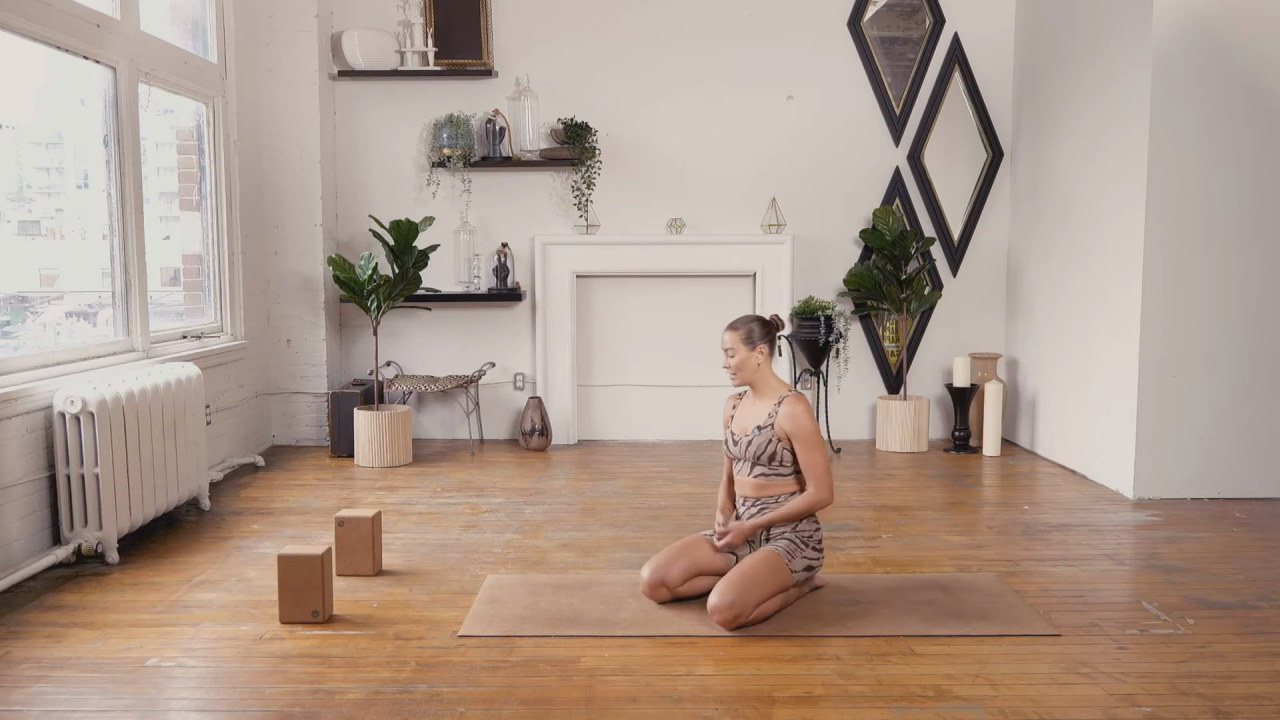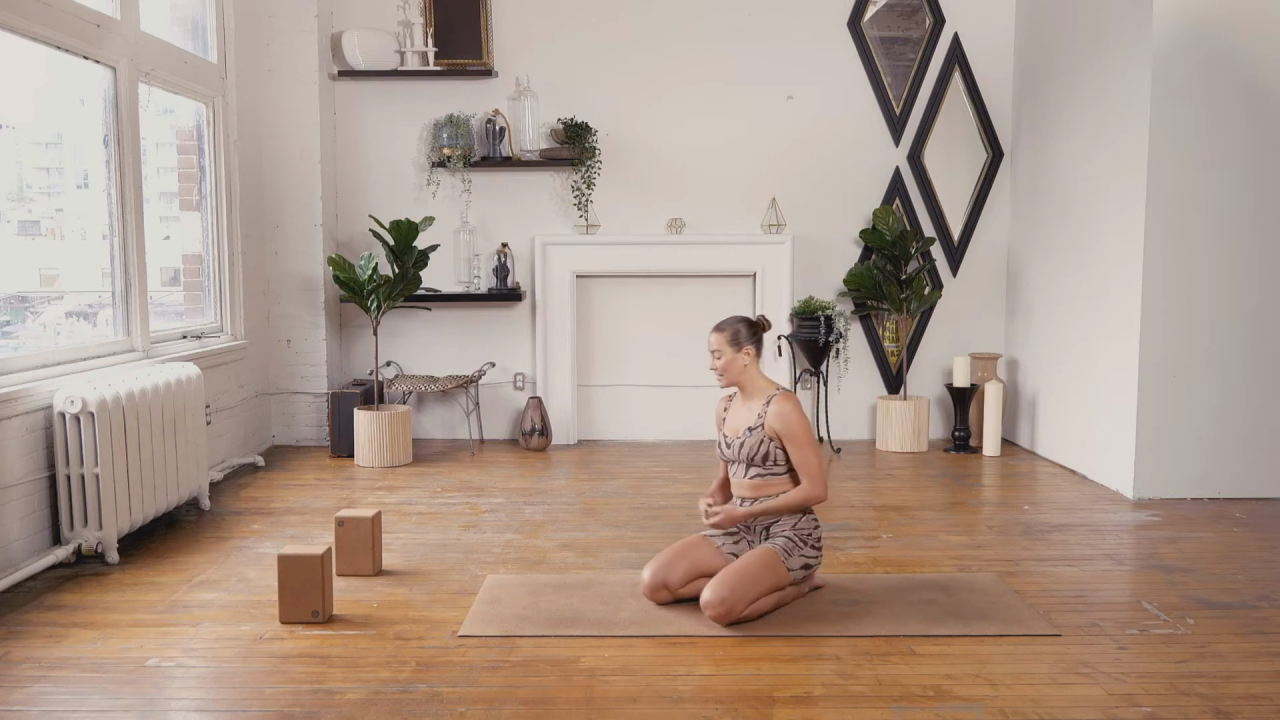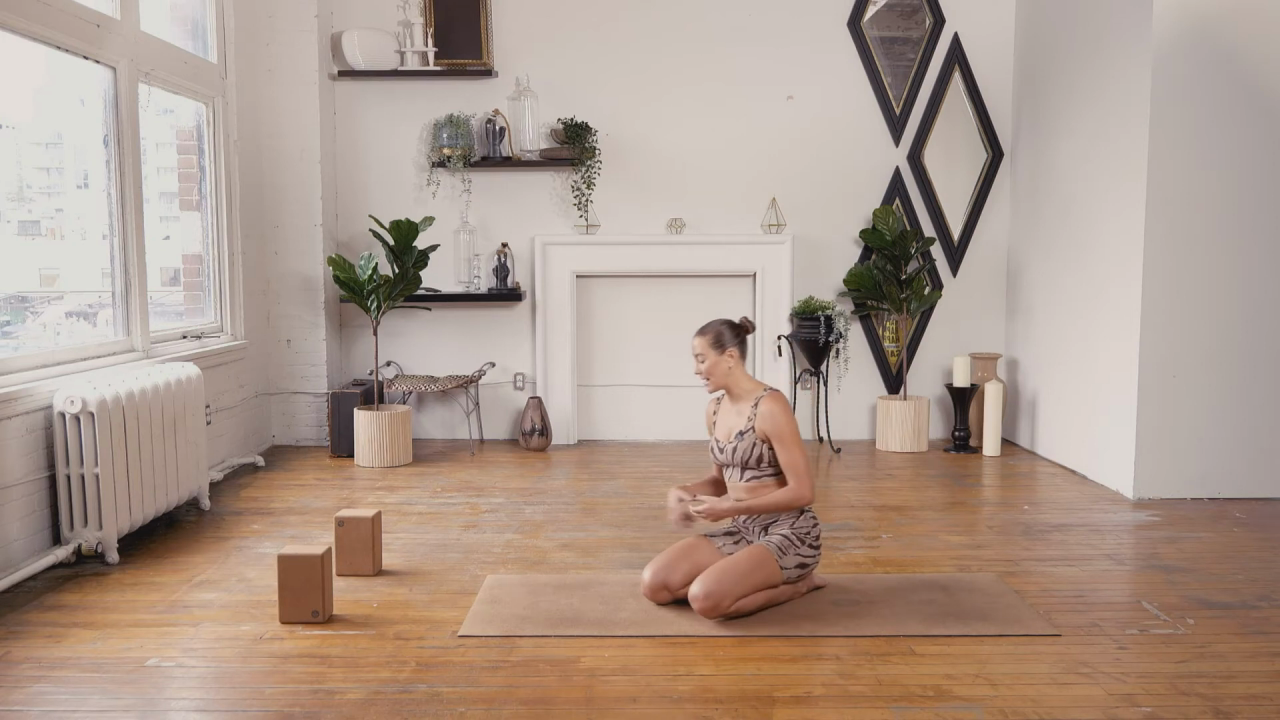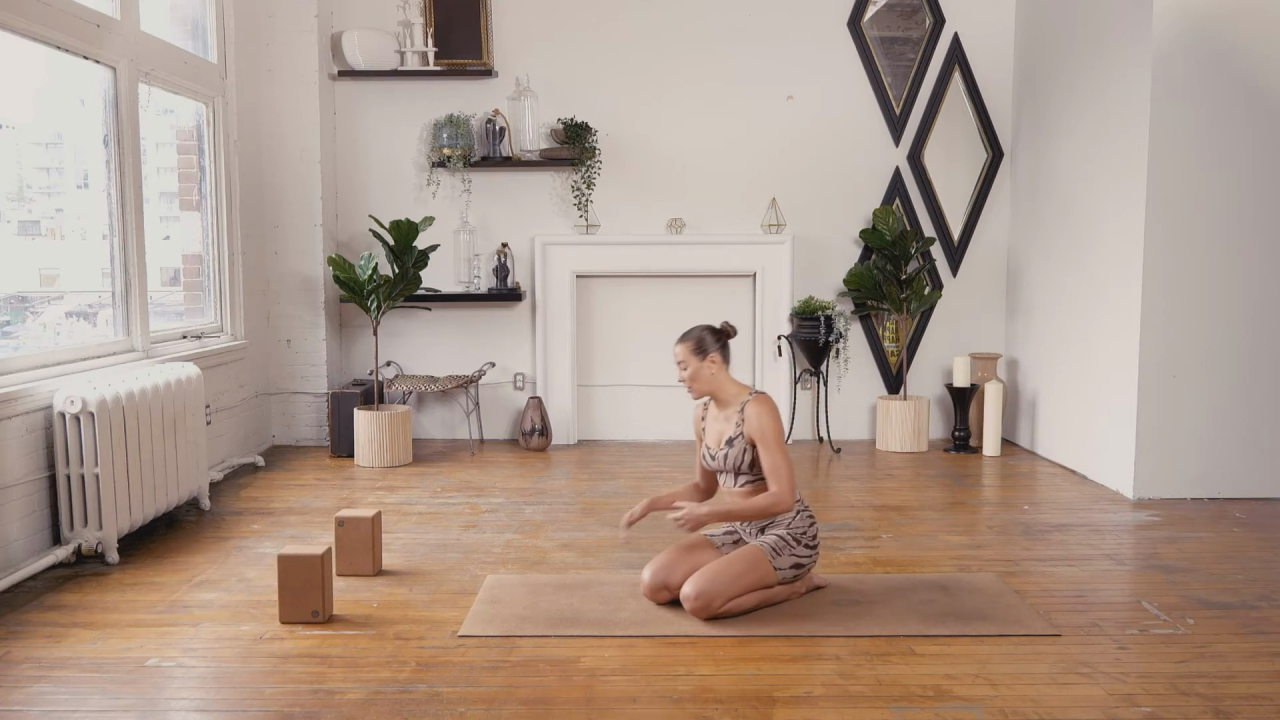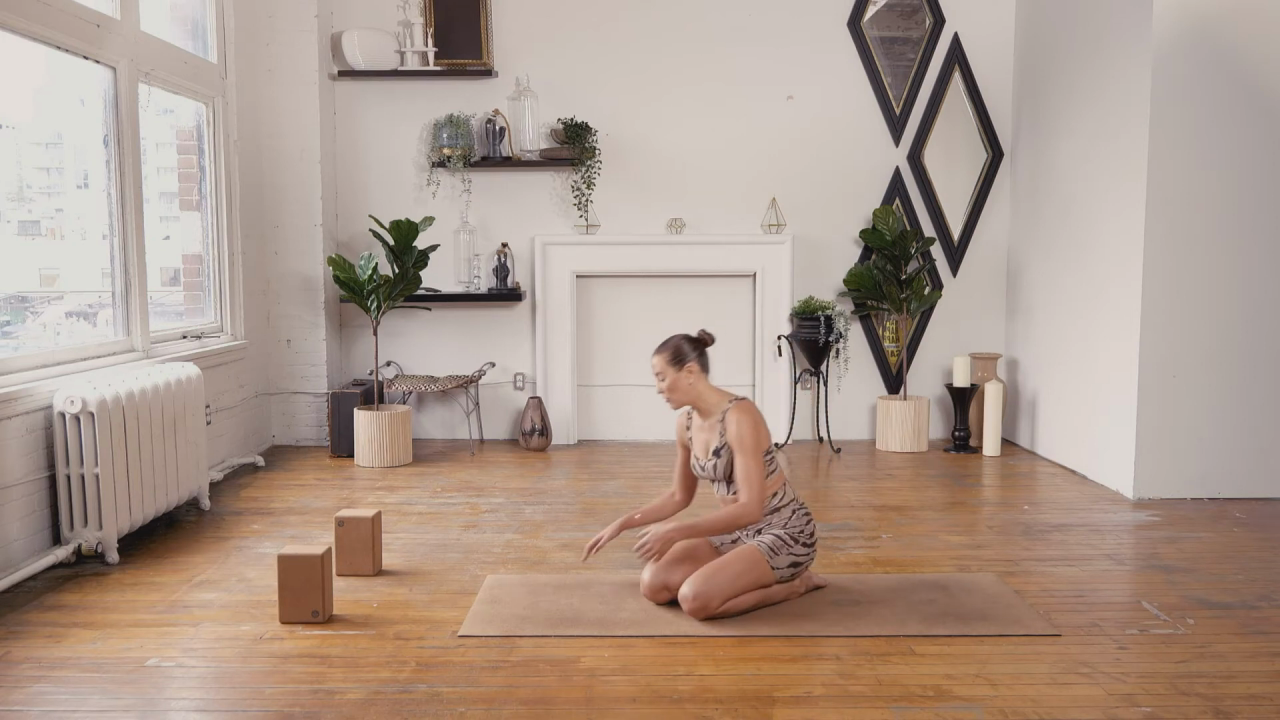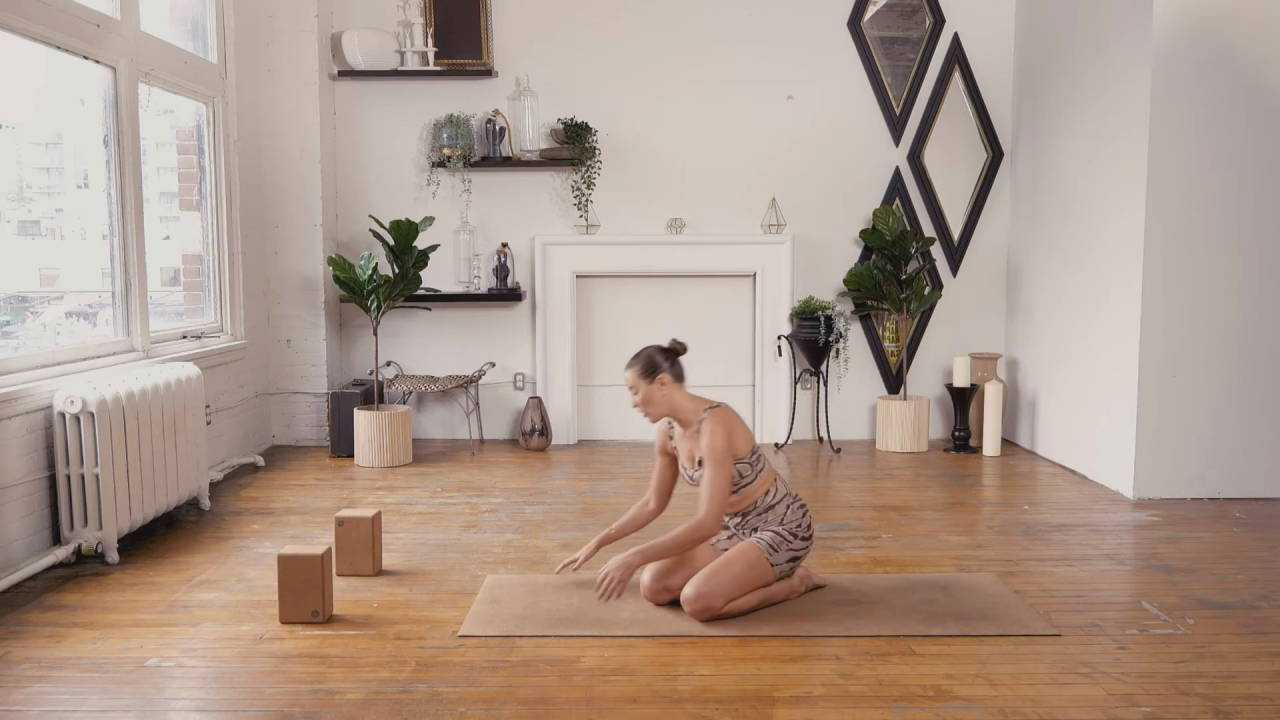
dt=0.1s
person 1, frame 1
left shoulder: (793, 408)
right shoulder: (733, 406)
left elbow: (821, 494)
left wrist: (752, 526)
right wrist: (723, 515)
left hip: (790, 535)
right hip: (743, 528)
left knee: (724, 609)
right knee: (653, 581)
left ankle: (798, 583)
right ankle: (747, 577)
person 1, frame 2
left shoulder: (782, 406)
right shoulder: (726, 406)
left elbow: (816, 491)
left wrist: (743, 513)
right wrist: (710, 500)
left hip: (790, 535)
right hip: (743, 532)
left knee: (717, 606)
right knee: (654, 583)
left ankle: (796, 584)
right ankle: (748, 576)
person 1, frame 3
left shoulder: (771, 407)
right shoulder: (715, 409)
left elbow: (802, 493)
left wrist: (728, 508)
right wrist: (685, 491)
left hip: (788, 533)
right hip: (743, 531)
left knee: (704, 598)
right knee: (654, 584)
left ankle: (795, 583)
right ankle: (752, 574)
person 1, frame 4
left shoulder: (757, 411)
right shoulder: (702, 414)
left elbow: (782, 499)
right elbow: (704, 486)
left wrist: (707, 514)
right wrist: (653, 502)
left hip: (786, 533)
right hip: (742, 532)
left knee: (697, 598)
right knee: (654, 585)
left ankle: (796, 584)
right ankle: (766, 576)
person 1, frame 5
left shoulder: (740, 417)
right shoulder: (686, 423)
left elbow: (751, 509)
right elbow: (679, 496)
left wrist: (676, 531)
right wrist: (620, 524)
left hip: (784, 532)
right hip: (739, 532)
left knee: (695, 599)
right knee: (653, 585)
left ankle: (794, 583)
right ankle: (754, 576)
person 1, frame 6
left shoulder: (716, 426)
right shoulder: (668, 432)
left elbow: (710, 522)
right elbow: (653, 504)
left wrist: (636, 557)
right wrist: (595, 545)
left hip: (782, 527)
right hip: (738, 526)
left knee: (697, 602)
right knee: (654, 587)
left ankle: (795, 582)
right ankle: (753, 568)
